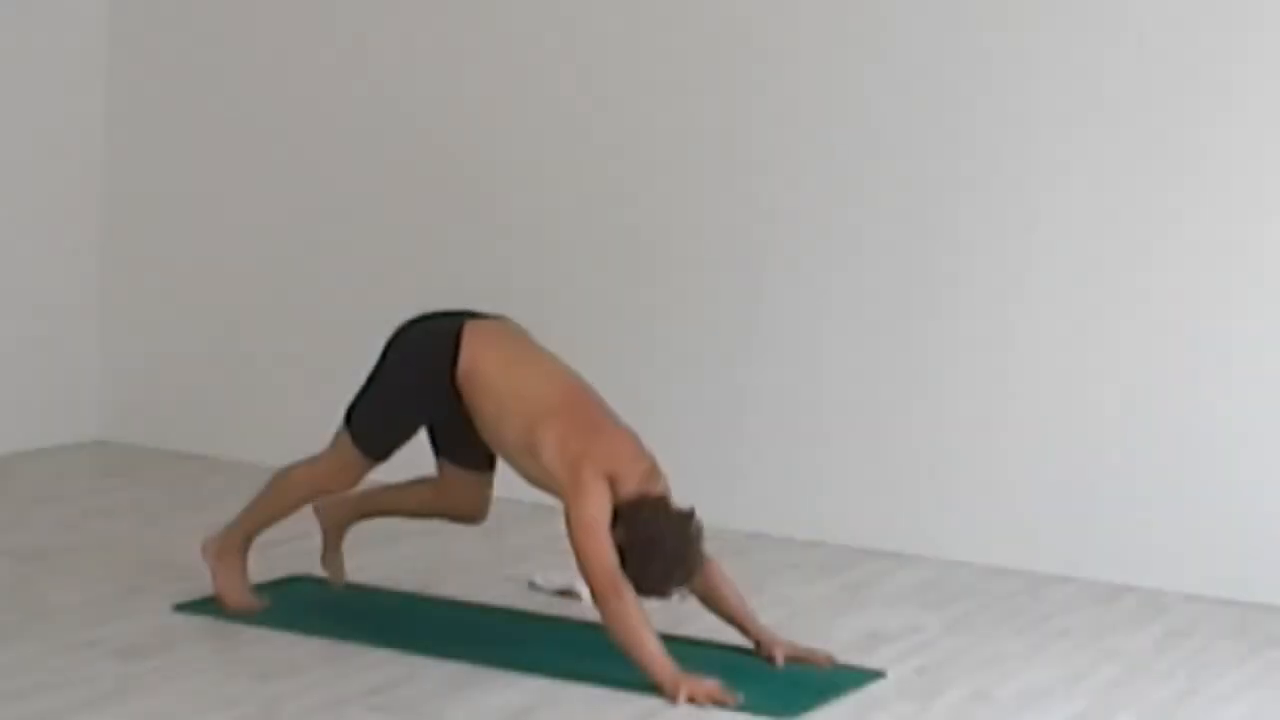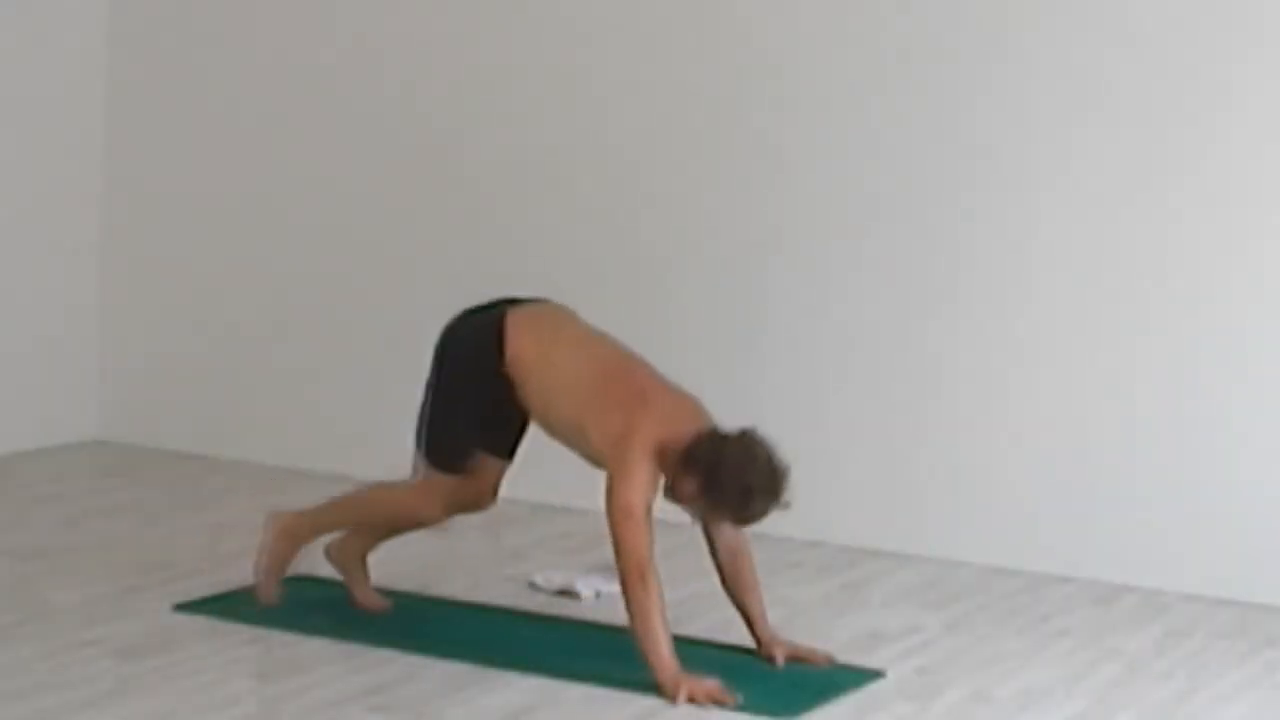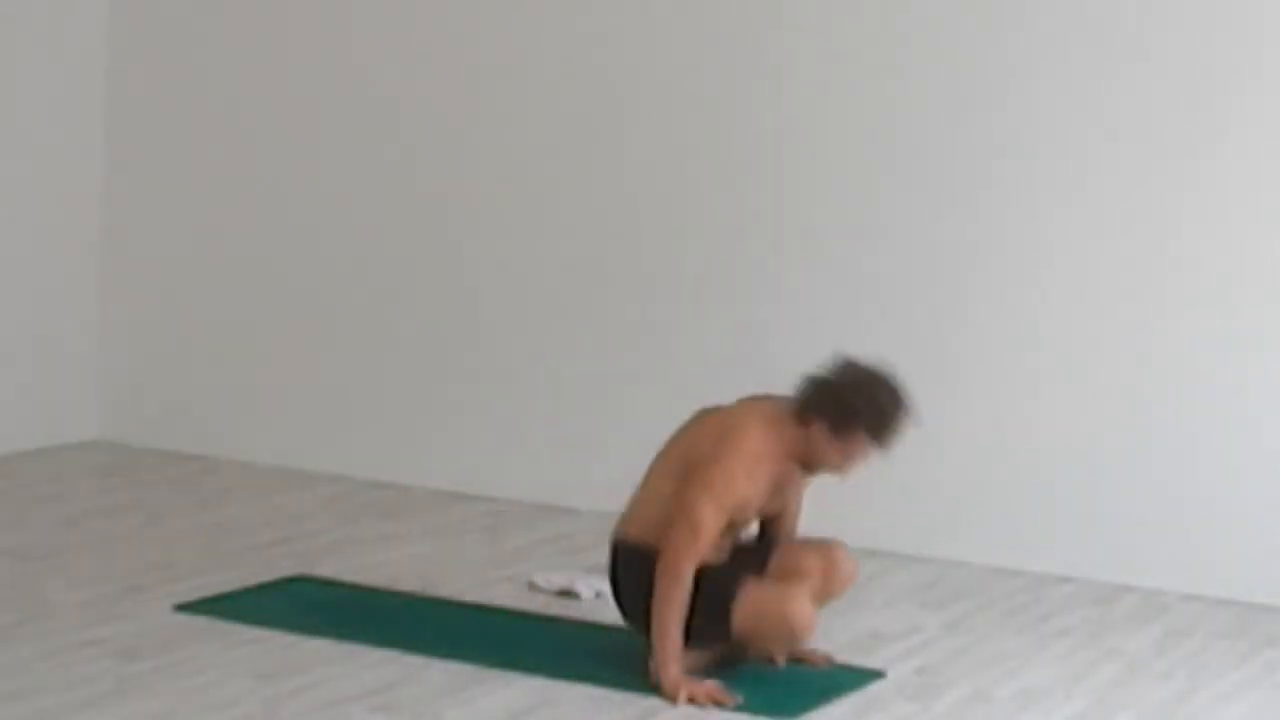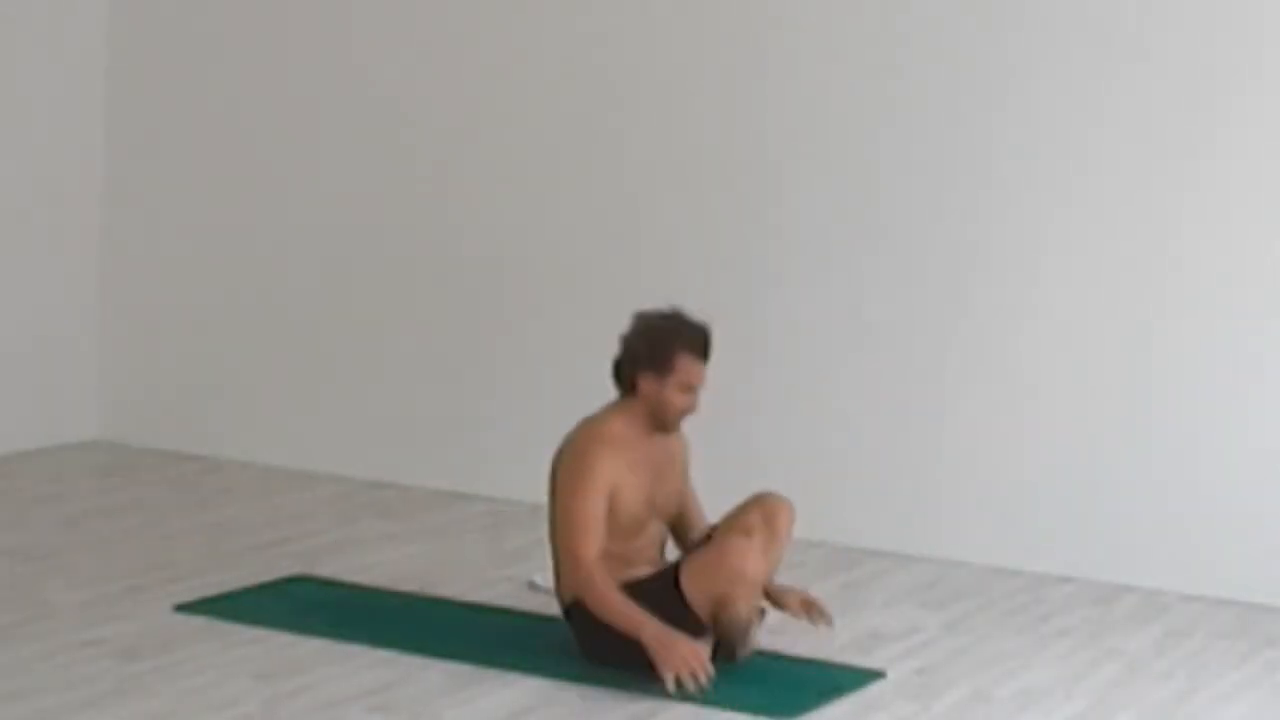
dt=1s
person 1, frame 1
left shoulder: (644, 476)
right shoulder: (590, 482)
left elbow: (697, 562)
right elbow: (609, 591)
left wrist: (763, 636)
right wrist: (672, 677)
left hip: (478, 348)
right hip: (436, 353)
left knee: (467, 504)
right knee: (340, 469)
left ankle: (341, 517)
right ankle: (228, 546)
person 1, frame 2
left shoulder: (702, 436)
right shoulder: (639, 452)
left elbow: (729, 541)
right elbow: (637, 572)
left wrist: (766, 635)
right wrist: (671, 676)
left hip: (526, 332)
right hip: (482, 345)
left knee: (476, 491)
right knee: (432, 501)
left ankle: (352, 549)
right ankle: (292, 530)
person 1, frame 3
left shoulder: (802, 434)
right shoulder: (743, 451)
left elbow: (779, 534)
right elbow: (678, 563)
left wrist: (774, 635)
right wrist: (670, 673)
left hip: (709, 564)
right hip: (645, 572)
left knee: (837, 567)
right knee: (794, 615)
left ankle: (716, 637)
right ankle: (699, 650)
person 1, frame 4
left shoulder: (670, 441)
right shoulder: (596, 451)
left elbow: (695, 536)
right elbow: (582, 571)
left wrist: (768, 590)
right wrist: (656, 635)
left hip: (658, 594)
right hip: (608, 622)
left knee: (773, 512)
right knee: (738, 558)
left ankle: (705, 641)
right ankle: (728, 647)
